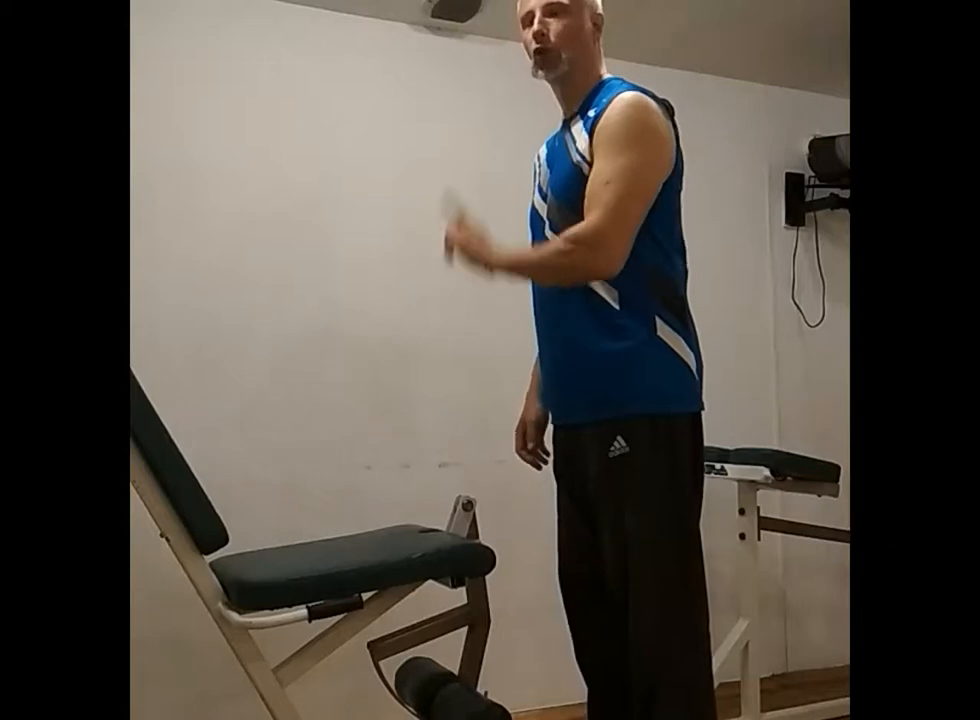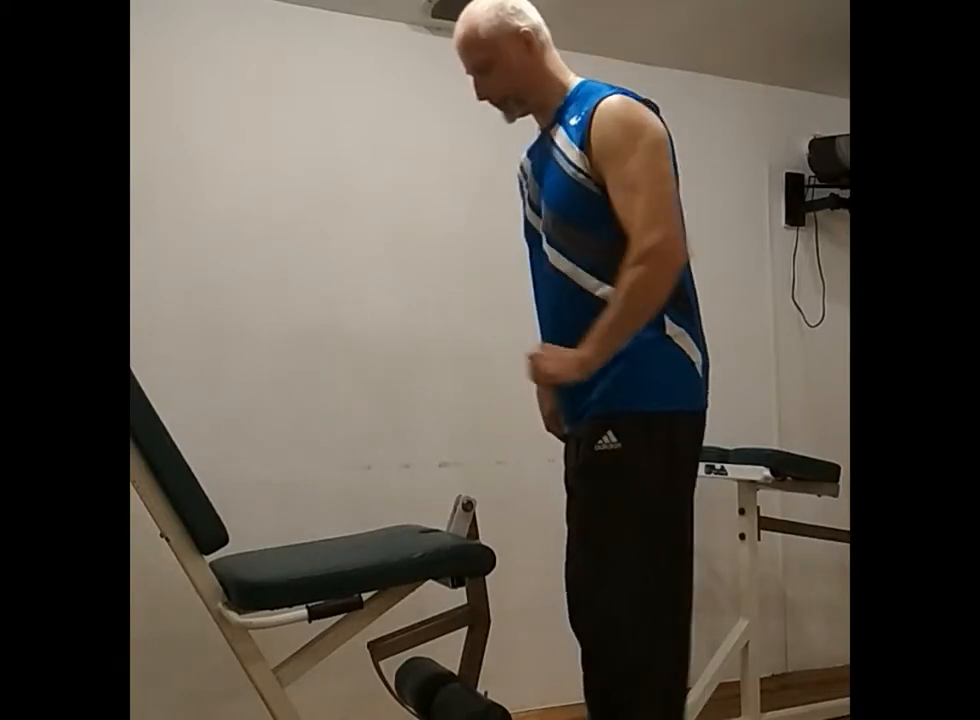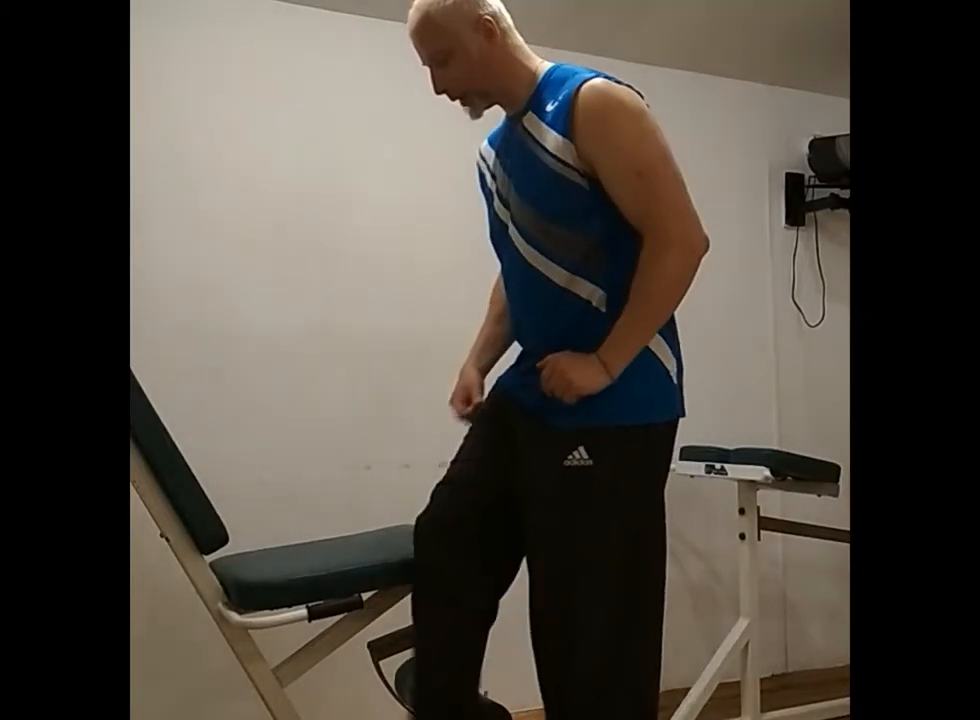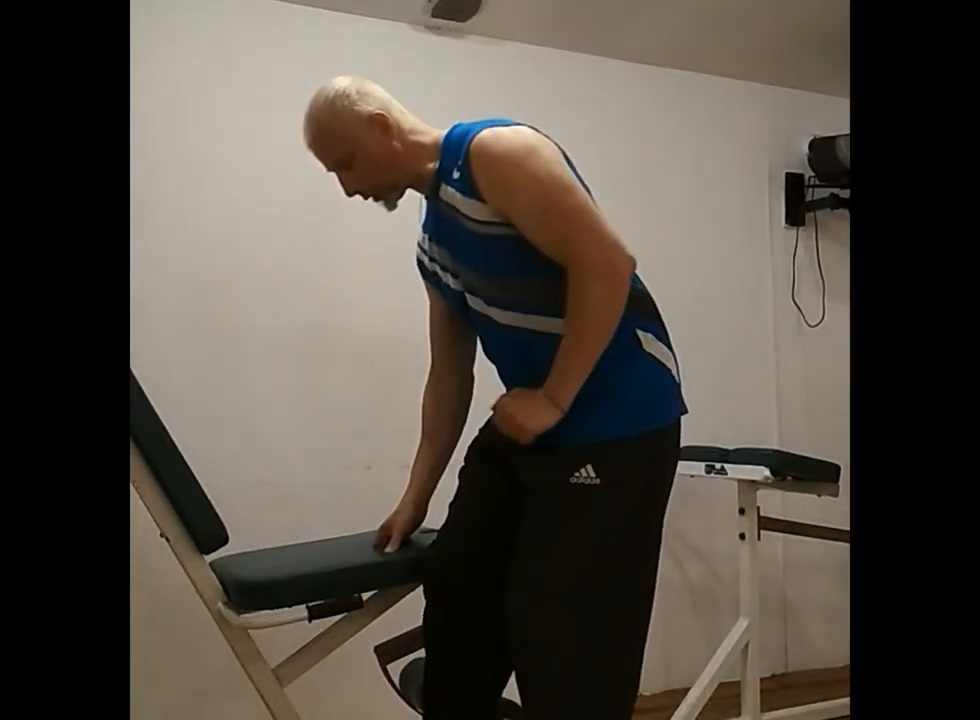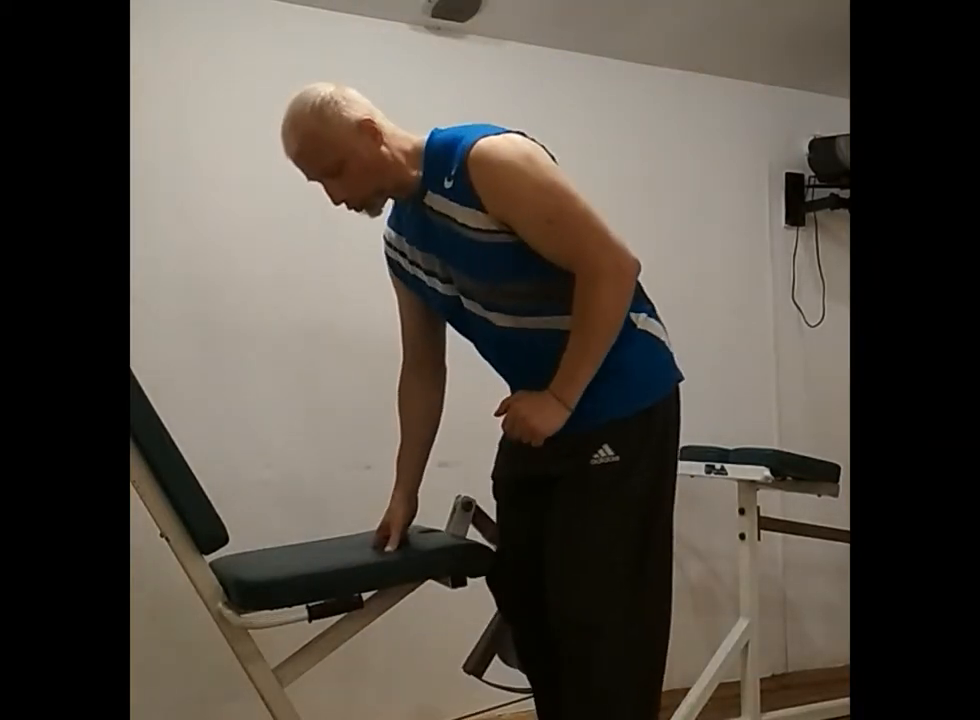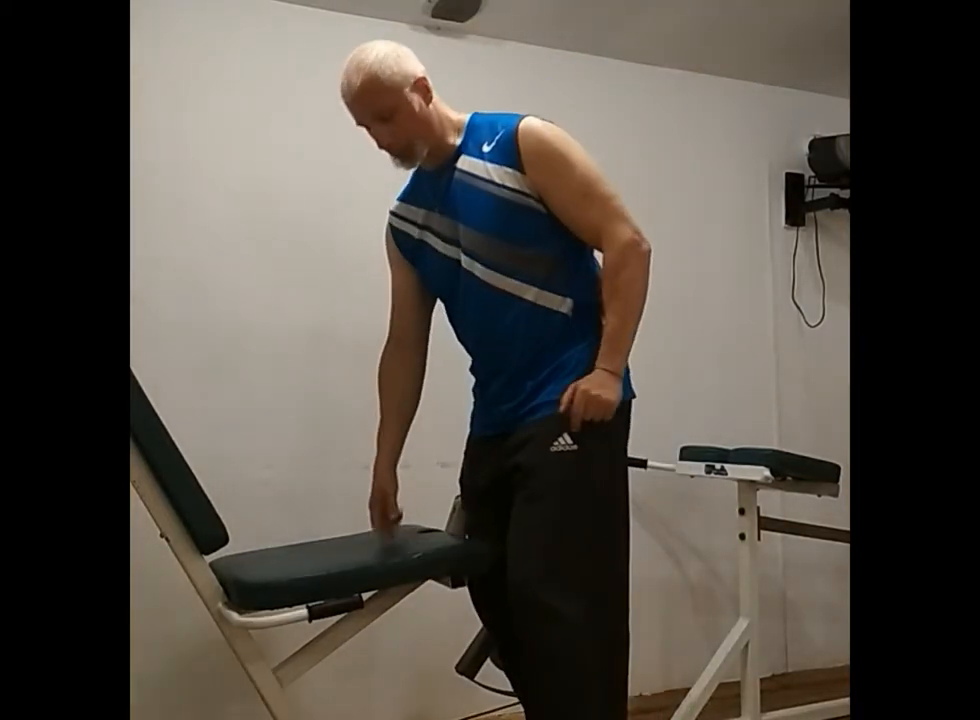
dt=0.7s
person 1, frame 1
left shoulder: (630, 115)
right shoulder: (555, 147)
left elbow: (600, 253)
left wrist: (492, 256)
right wrist: (537, 393)
left hip: (642, 406)
right hip: (581, 410)
left knee: (655, 607)
right knee: (593, 600)
person 1, frame 2
left shoulder: (614, 118)
right shoulder: (537, 157)
left elbow: (659, 250)
left wrist: (585, 356)
right wrist: (552, 371)
left hip: (642, 398)
right hip: (591, 403)
left knee: (624, 602)
right knee: (599, 599)
person 1, frame 3
left shoulder: (595, 105)
right shoulder: (494, 151)
left elbow: (680, 238)
left wrist: (605, 364)
right wrist: (478, 360)
left hip: (613, 410)
right hip: (527, 396)
left knee: (592, 618)
right knee: (446, 548)
person 1, frame 4
left shoulder: (496, 152)
right shoulder: (432, 244)
left elbow: (606, 264)
right elbow: (450, 375)
left wrist: (552, 399)
right wrist: (416, 495)
left hip: (619, 421)
right hip: (525, 423)
left knee: (561, 624)
right knee: (456, 588)
person 1, frame 5
left shoulder: (489, 160)
right shoulder: (401, 241)
left elbow: (611, 265)
right elbow: (423, 370)
left wrist: (561, 399)
right wrist: (404, 493)
left hip: (620, 404)
right hip: (536, 415)
left knee: (599, 607)
right knee: (522, 592)
person 1, frame 6
left shoulder: (524, 143)
right shoulder: (405, 219)
left elbow: (626, 243)
right elbow: (406, 343)
left wrist: (607, 368)
right wrist: (385, 459)
left hip: (572, 409)
right hip: (492, 422)
left knee: (559, 602)
right knee: (497, 595)
